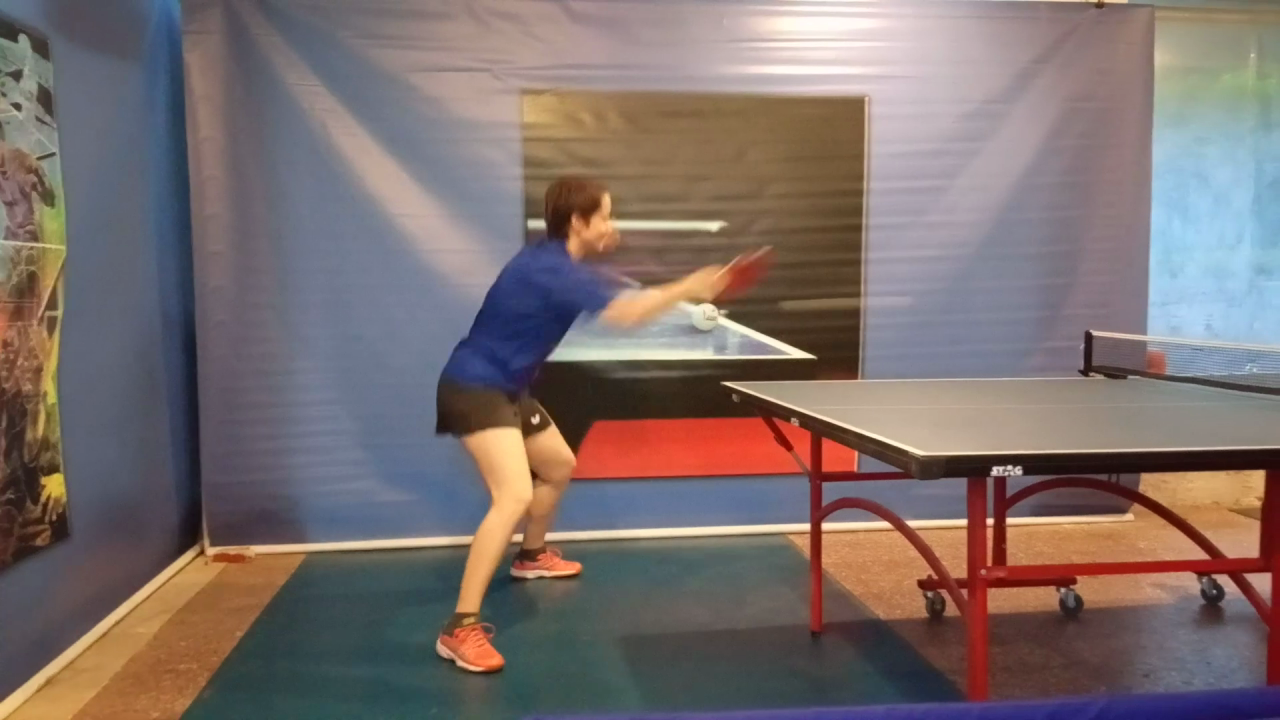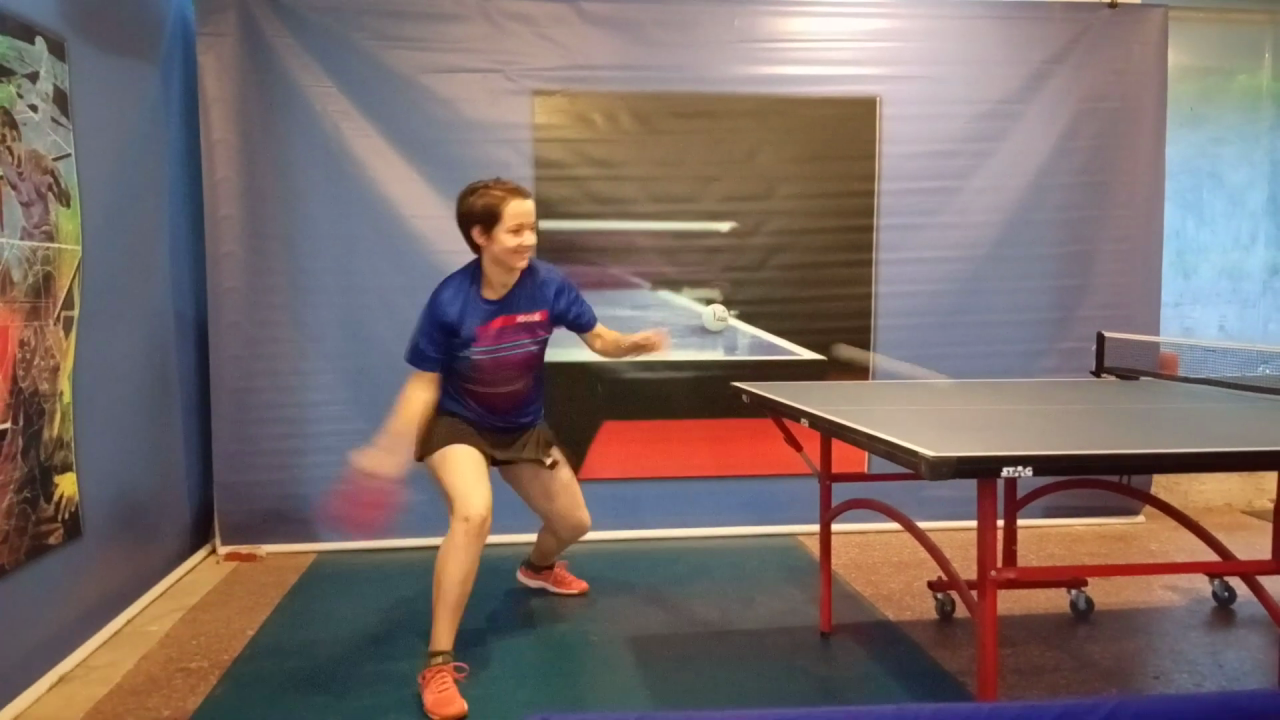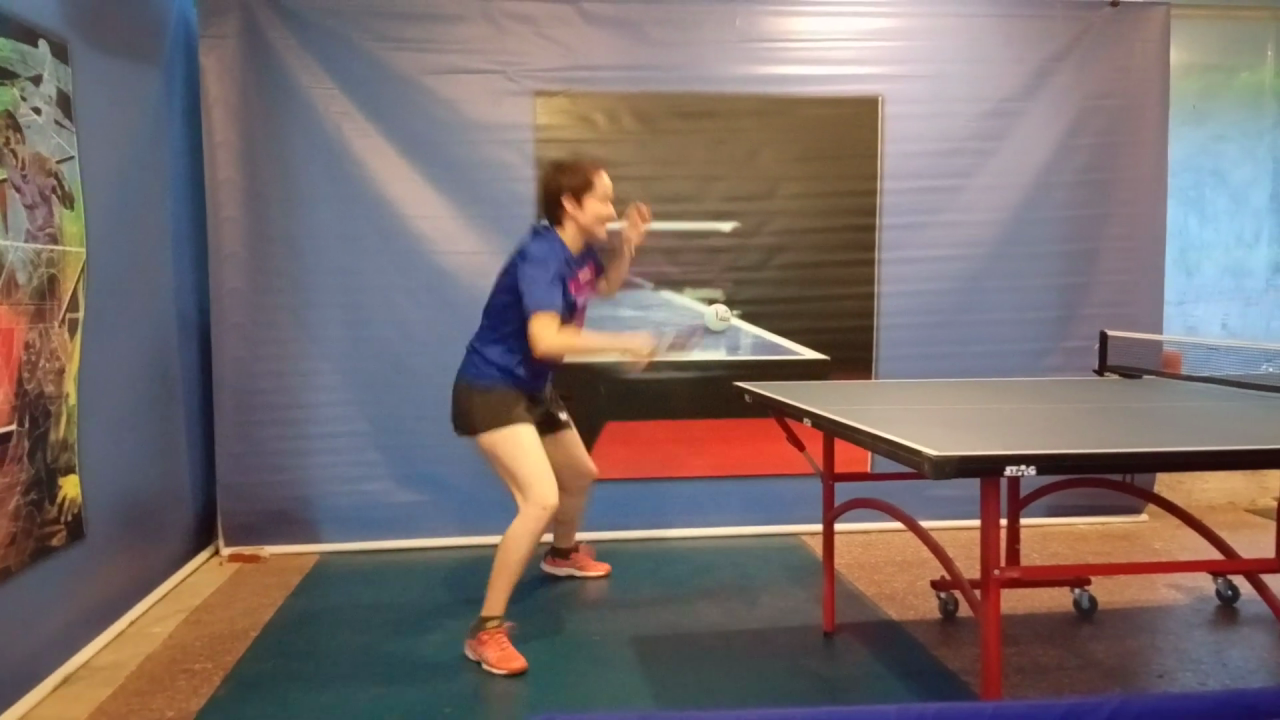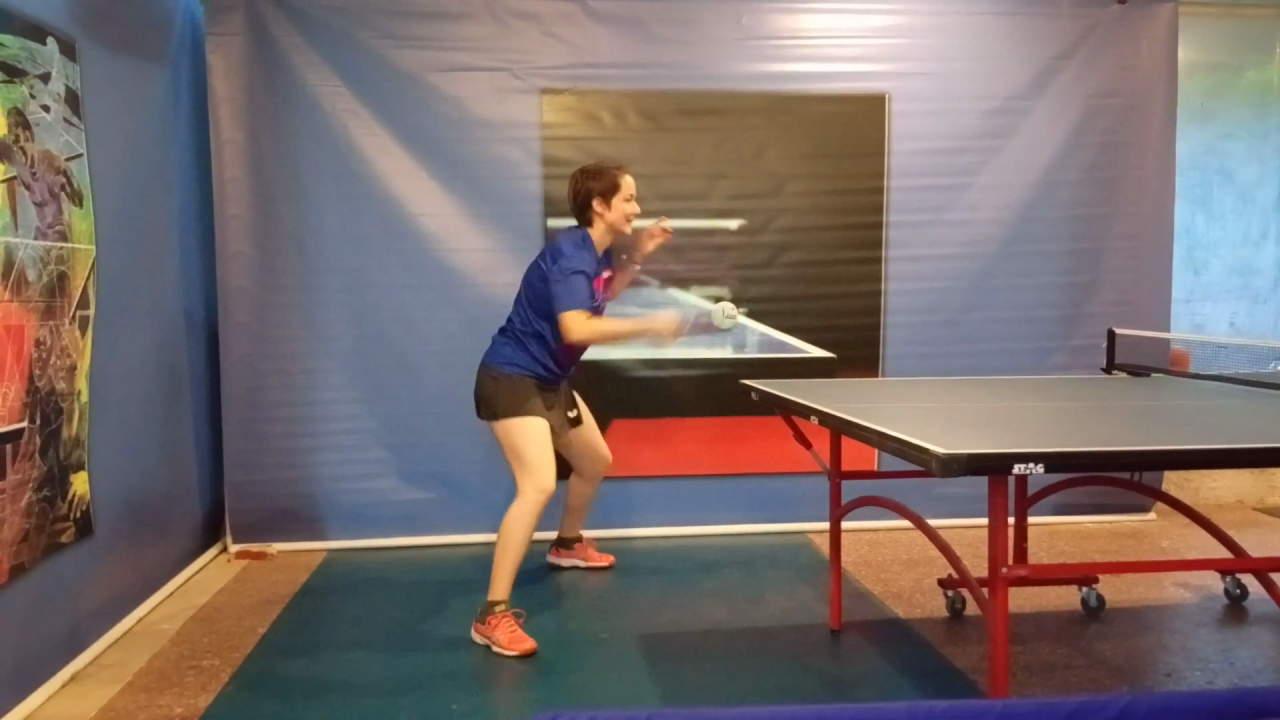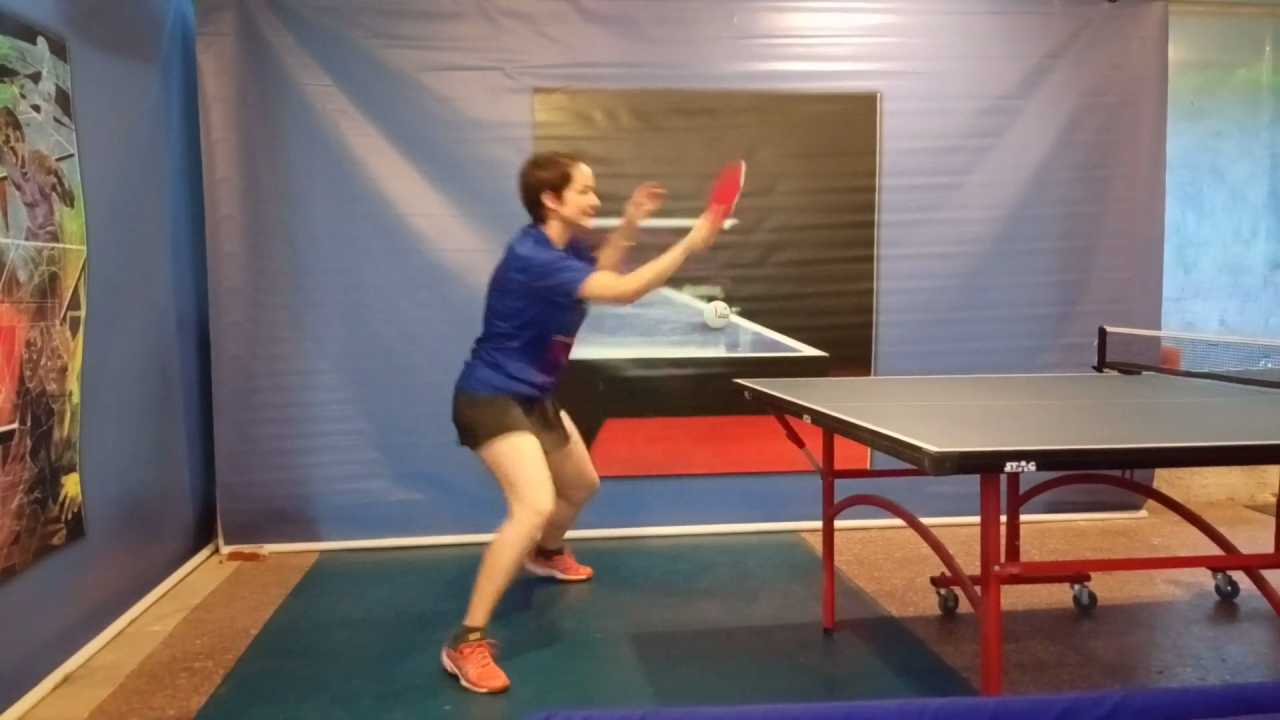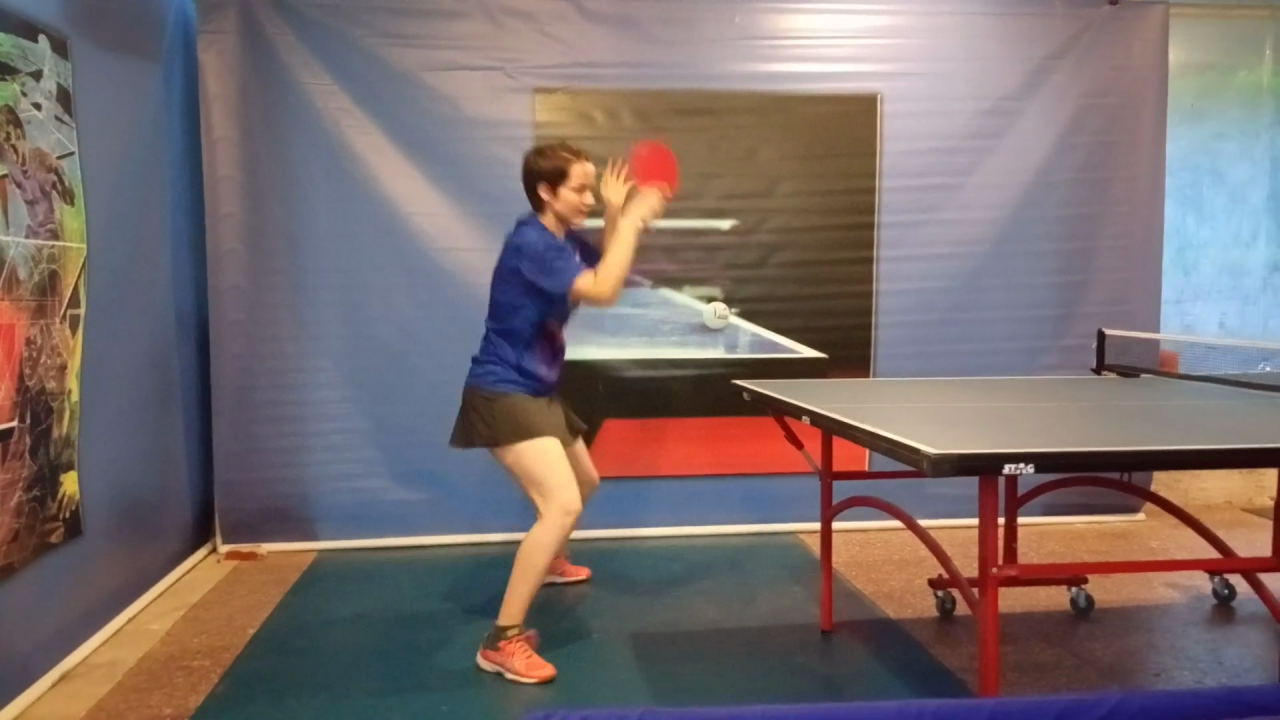
dt=0.7s
person 1, frame 1
left shoulder: (552, 261)
right shoulder: (555, 272)
right elbow: (626, 313)
left wrist: (595, 258)
right wrist: (688, 289)
left hip: (502, 388)
right hip: (475, 391)
left knee: (558, 467)
right knee: (509, 499)
left ankle: (531, 556)
right ankle: (459, 627)
person 1, frame 2
left shoulder: (547, 283)
right shoulder: (449, 301)
left elbow: (600, 341)
right elbow: (422, 385)
left wrist: (636, 343)
right wrist: (391, 446)
left hip: (523, 426)
right hip: (457, 423)
left knee: (574, 522)
right knee: (473, 514)
left ankle: (539, 566)
right ankle: (437, 664)
person 1, frame 3
left shoulder: (577, 251)
right shoulder: (541, 256)
left elbow: (607, 284)
right elbow: (545, 338)
left wrist: (626, 243)
right wrist: (622, 344)
left hip: (528, 389)
right hip: (489, 390)
left knee: (581, 474)
right knee: (541, 500)
left ankle: (563, 551)
right ankle: (487, 629)
person 1, frame 4
left shoulder: (596, 250)
right shoulder: (569, 253)
left elbow: (602, 295)
right elbow: (577, 329)
left wrist: (639, 255)
right wrist: (646, 326)
left hip: (547, 378)
right hip: (512, 377)
left knee: (596, 460)
right knee: (538, 485)
left ankle: (568, 544)
right ankle: (493, 613)
person 1, frame 5
left shoulder: (568, 244)
right shoulder: (529, 257)
left elbow: (601, 272)
right elbow: (616, 290)
left wrist: (629, 224)
right wrist: (690, 242)
left hip: (534, 395)
right hip: (495, 399)
left knee: (582, 484)
right knee: (533, 509)
left ankle: (545, 552)
right ankle: (466, 642)
person 1, frame 6
left shoulder: (565, 238)
right shoulder: (530, 245)
left elbow: (606, 270)
right elbow: (603, 291)
left wrist: (618, 213)
right wrist: (633, 218)
left hip: (538, 392)
right hip: (504, 396)
left knee: (585, 483)
right knee: (562, 507)
left ankle: (547, 559)
right ankle: (503, 639)
